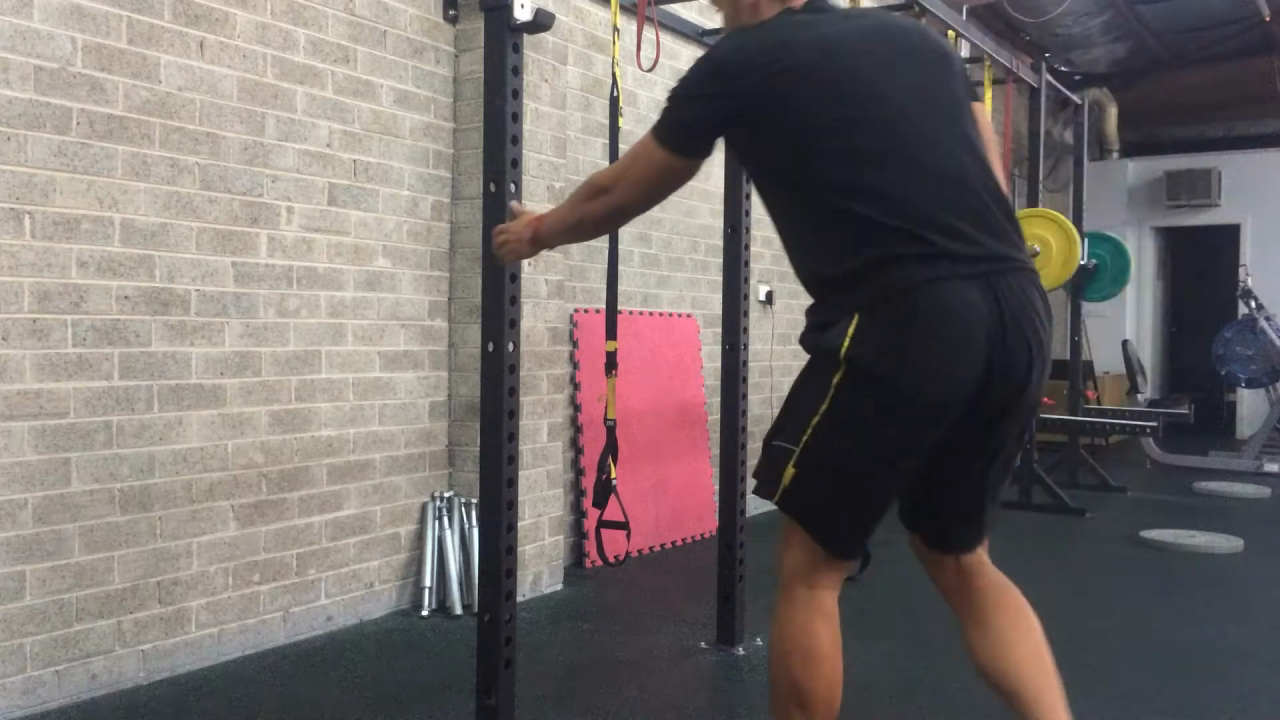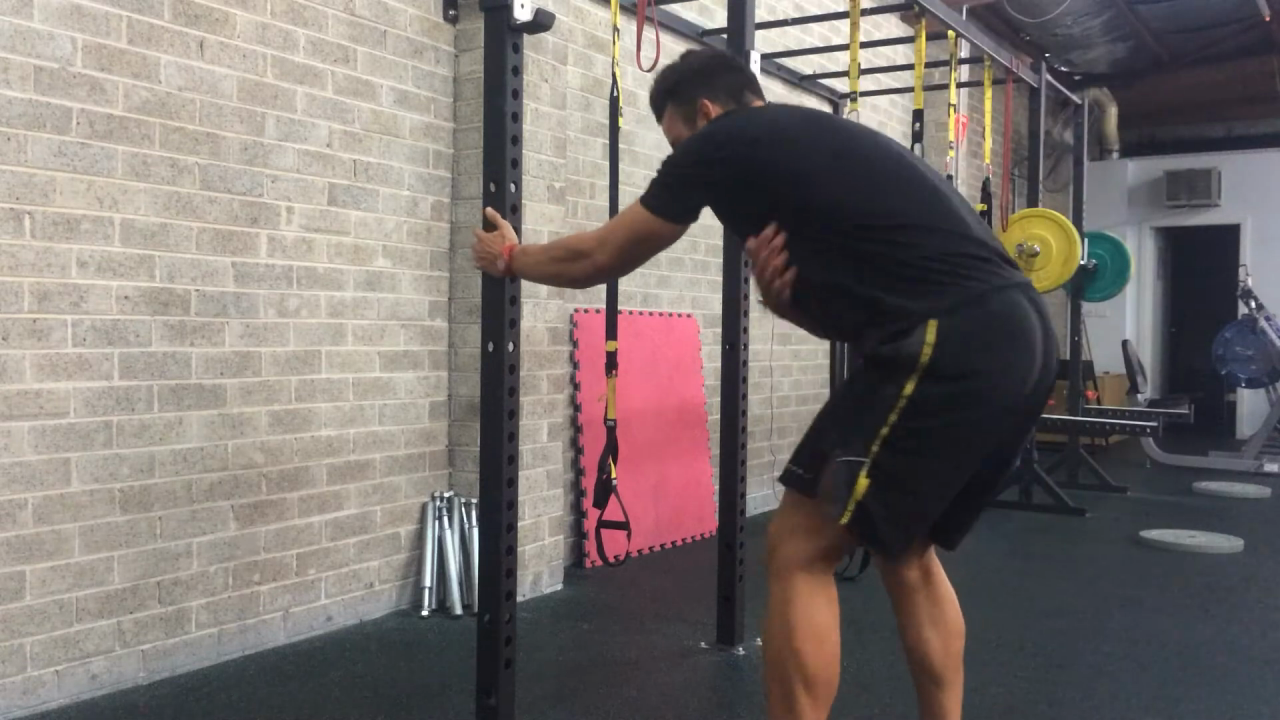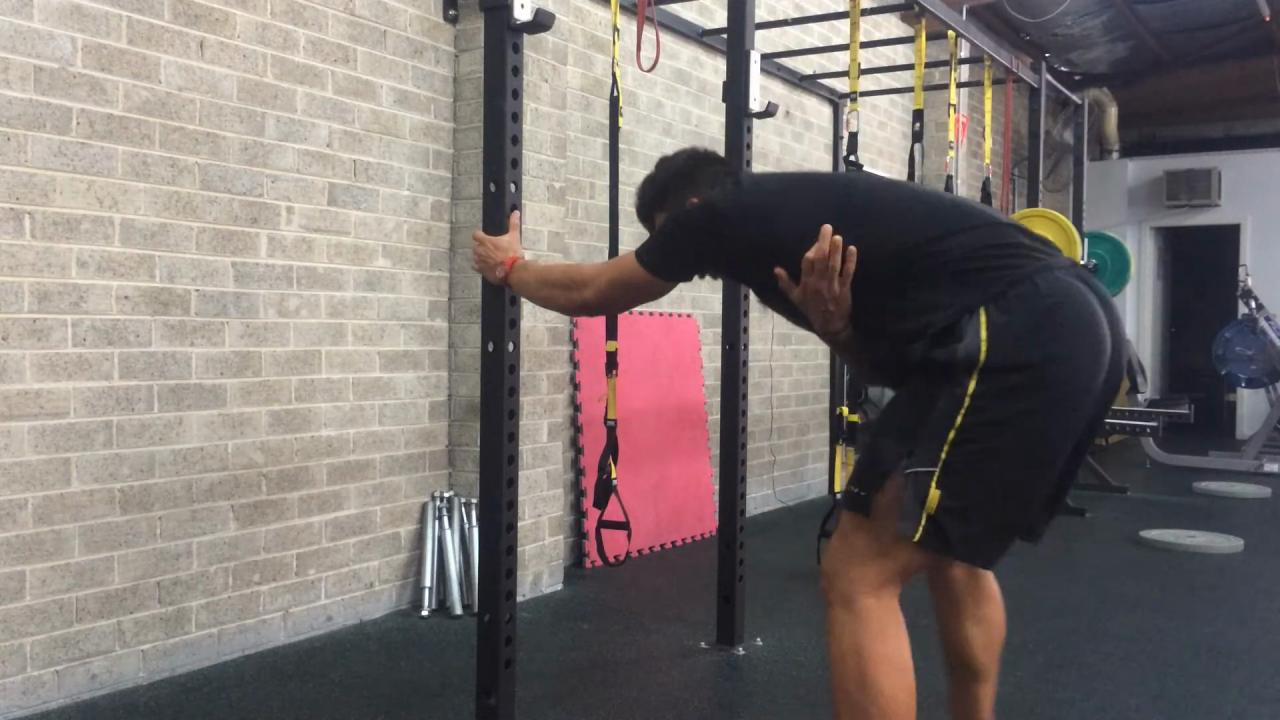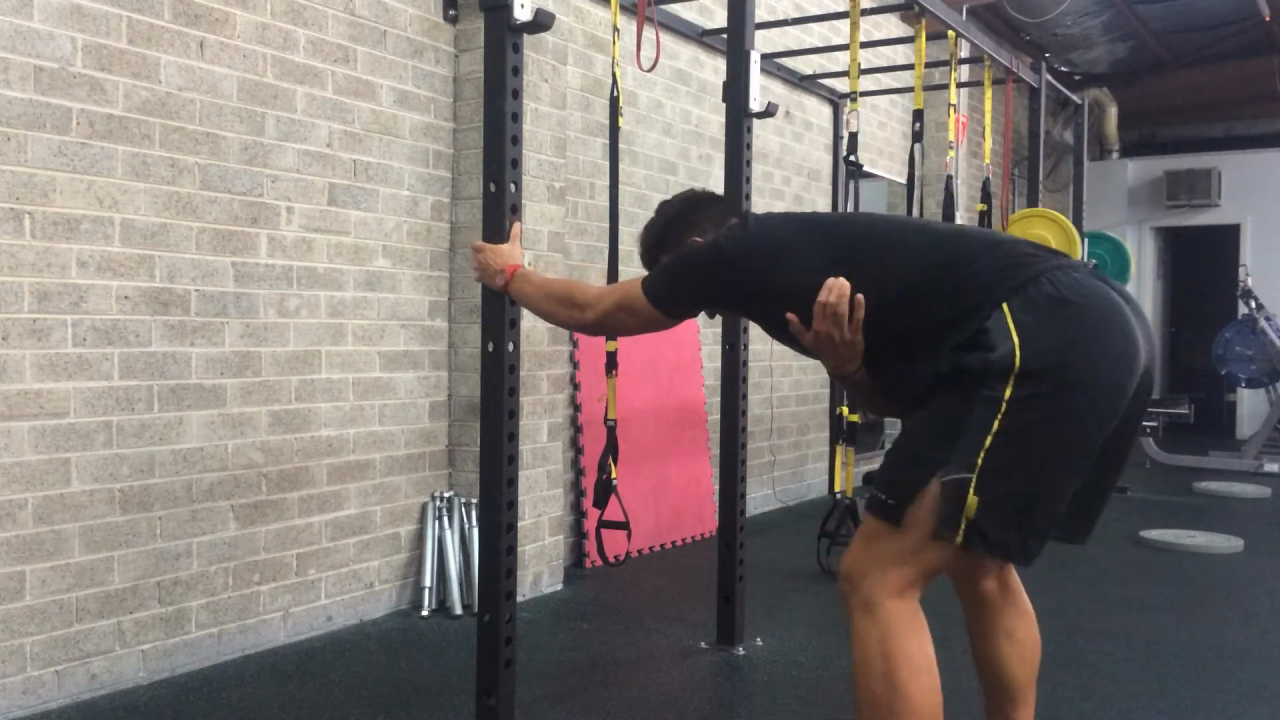
dt=0.5s
person 1, frame 1
left shoulder: (743, 60)
left elbow: (615, 197)
right elbow: (990, 187)
left wrist: (535, 231)
left hip: (906, 325)
right hip: (1015, 310)
left knee: (809, 571)
right knee: (957, 560)
person 1, frame 2
left shoulder: (724, 144)
right shoulder: (822, 138)
left elbow: (597, 259)
left wrist: (510, 257)
right wrist: (788, 295)
left hip: (954, 341)
right hip: (1018, 331)
left knee: (798, 553)
right knee: (904, 553)
person 1, frame 3
left shoulder: (722, 214)
right shoulder: (798, 212)
left elbow: (591, 292)
right elbow: (897, 367)
left wrist: (508, 265)
right wrist: (838, 327)
left hip: (1016, 333)
right hip: (1077, 322)
left knee: (858, 576)
right knee: (951, 550)
person 1, frame 4
left shoulder: (732, 255)
right shoulder: (803, 251)
left elbow: (596, 311)
right elbow: (911, 396)
left wrist: (509, 273)
right wrist: (847, 367)
left hip: (1046, 339)
right hip: (1103, 327)
left knee: (878, 580)
right knee: (979, 562)
